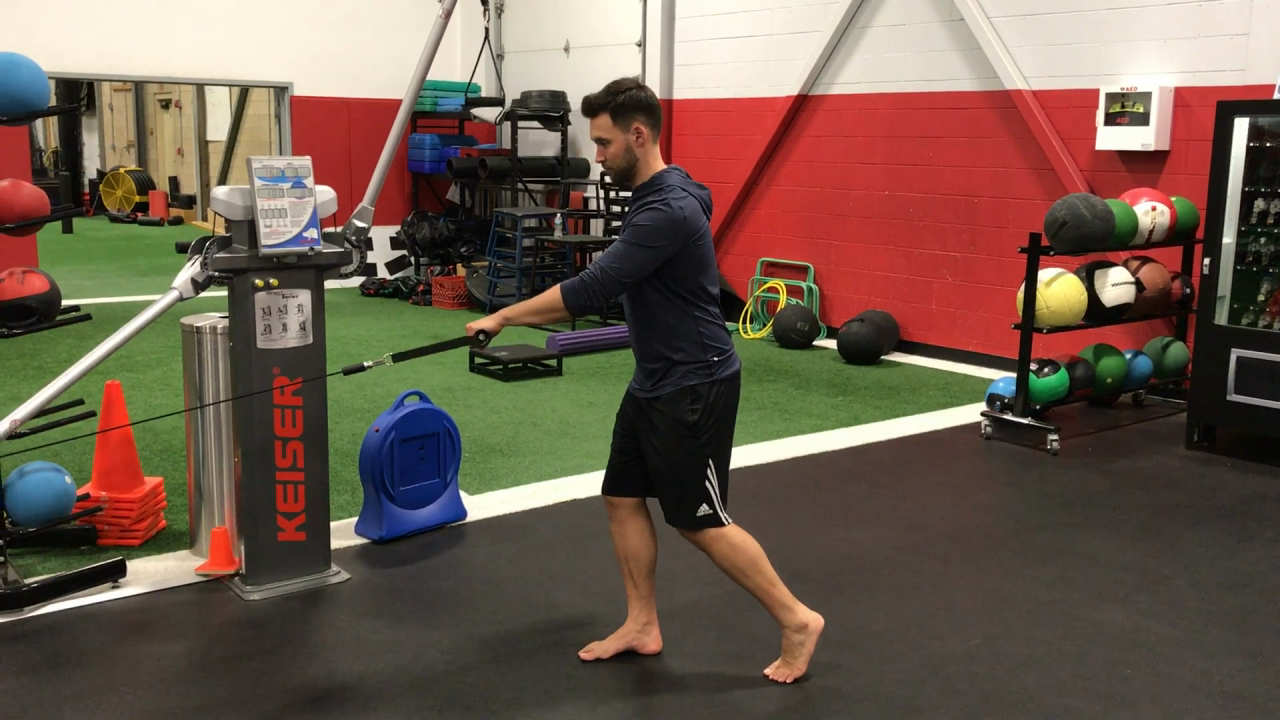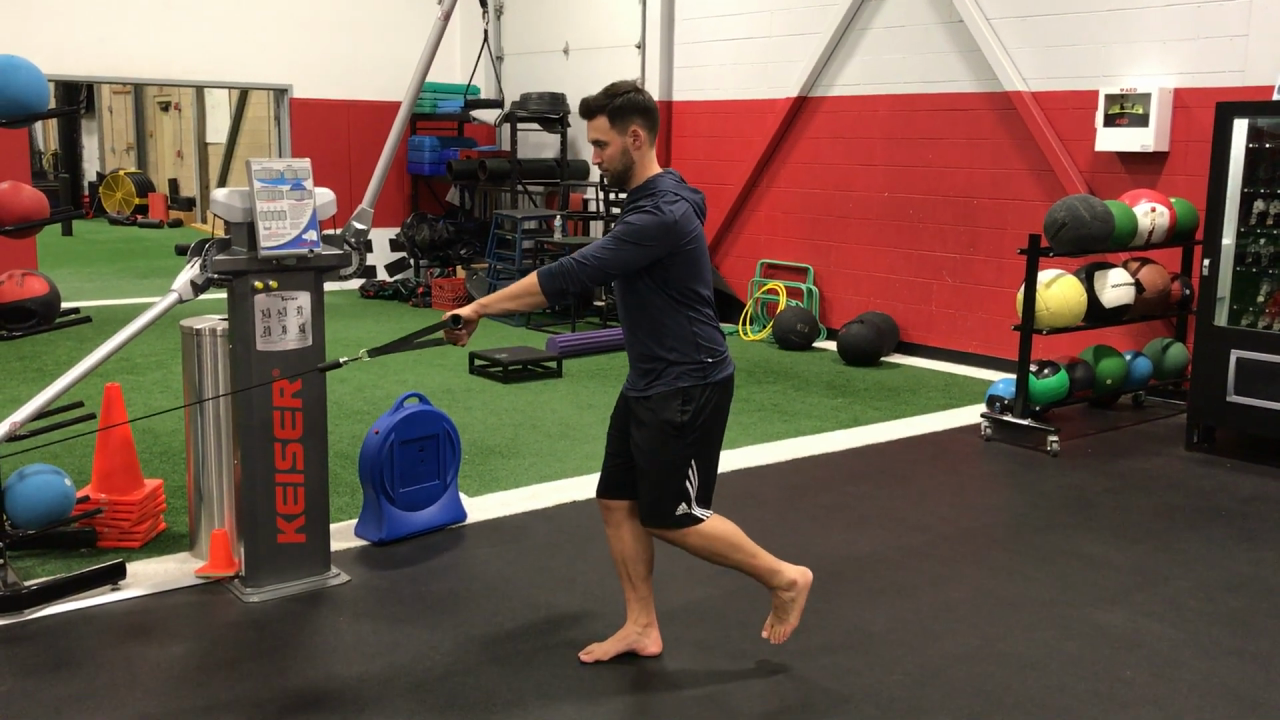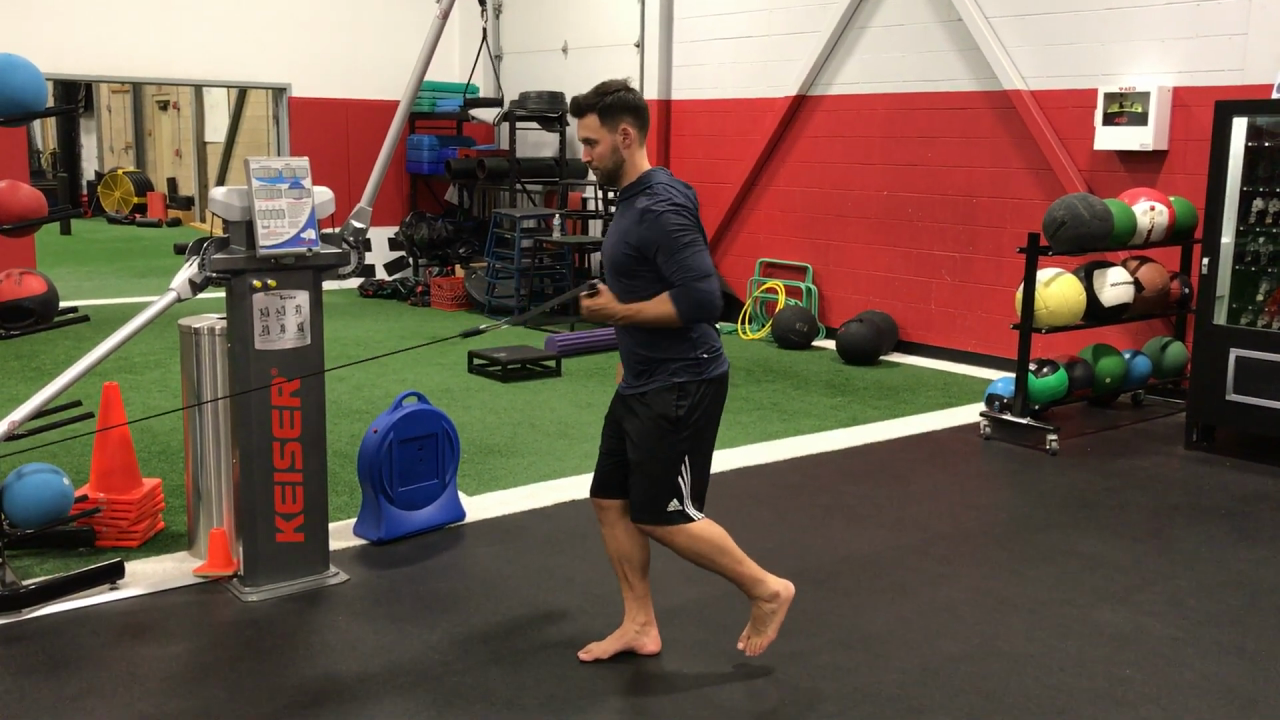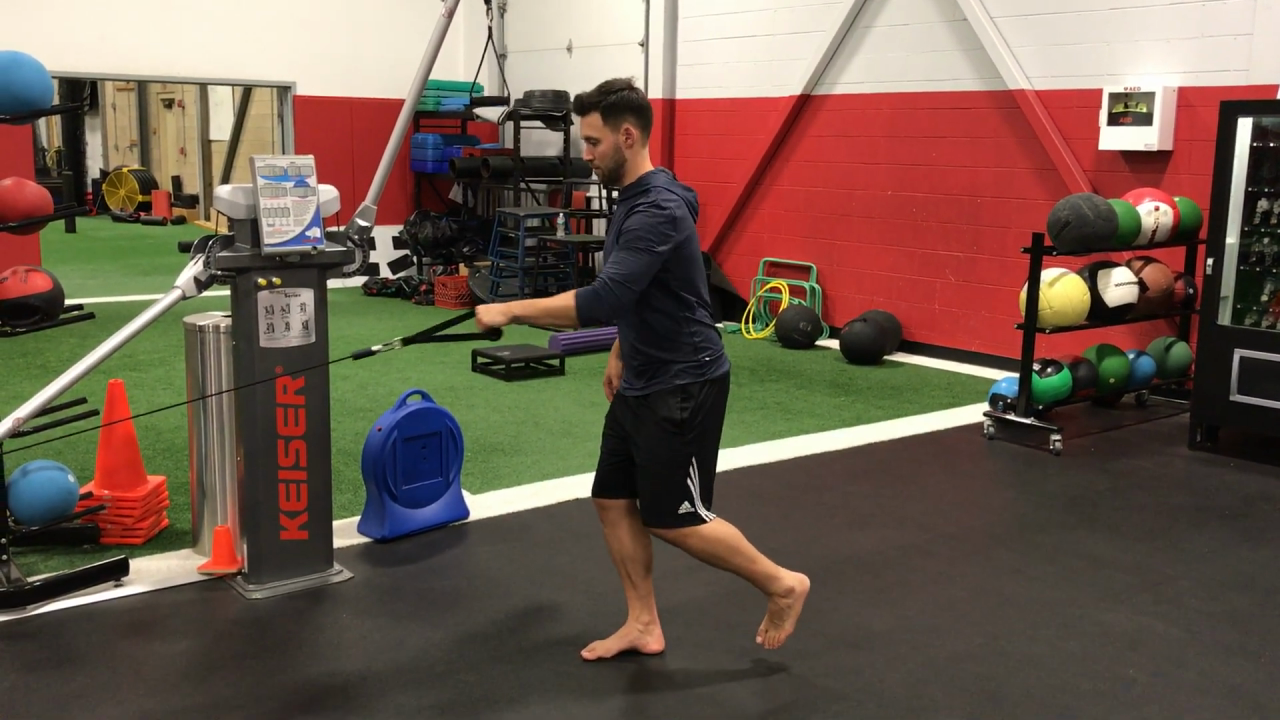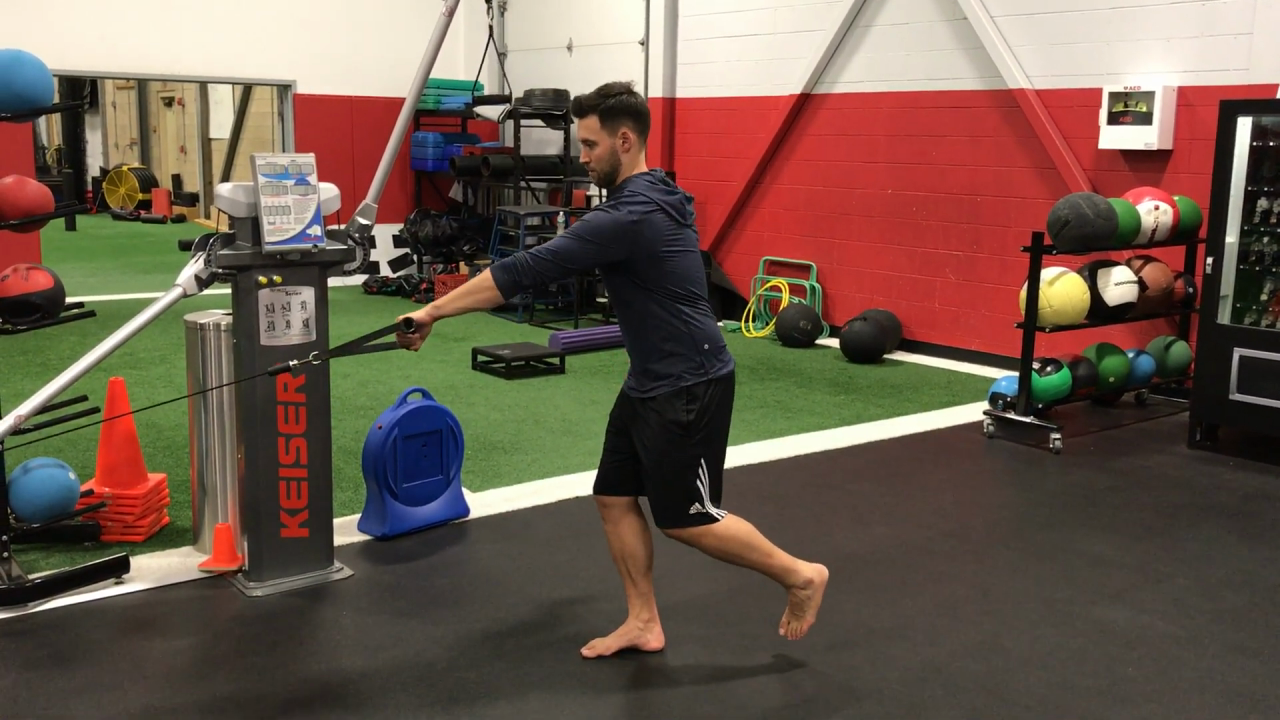
dt=1s
person 1, frame 1
left shoulder: (668, 211)
right shoulder: (652, 198)
left elbow: (590, 289)
left wrist: (502, 317)
left hip: (694, 387)
right hip: (655, 381)
left knee: (699, 520)
right knee: (622, 498)
left ankle: (797, 621)
right ankle: (642, 626)
person 1, frame 2
left shoulder: (661, 214)
right shoulder: (648, 201)
left elbow: (572, 275)
left wrist: (479, 307)
left hip: (687, 386)
right hip: (650, 382)
left knee: (672, 518)
right knee: (618, 503)
left ankle: (784, 580)
right ankle: (641, 628)
person 1, frame 3
left shoulder: (661, 209)
right shoulder: (633, 201)
left elbow: (702, 301)
left wrist: (619, 312)
right wrist: (629, 356)
left hip: (681, 384)
right hip: (645, 380)
left knee: (662, 516)
right knee: (611, 502)
left ankle: (766, 591)
right ankle: (640, 626)
person 1, frame 4
left shoulder: (657, 210)
right shoulder: (635, 200)
left elbow: (602, 300)
left wrist: (510, 311)
right wrist: (618, 354)
left hip: (683, 386)
right hip: (644, 381)
left knee: (674, 519)
right knee: (614, 502)
left ankle: (782, 586)
right ankle: (643, 625)
person 1, frame 5
left shoulder: (629, 216)
right shoulder: (652, 199)
left elbow: (529, 269)
left wrist: (434, 311)
left hip: (688, 386)
right hip: (653, 379)
left knee: (686, 519)
right knee: (615, 499)
left ankle: (800, 576)
right ankle: (644, 624)
